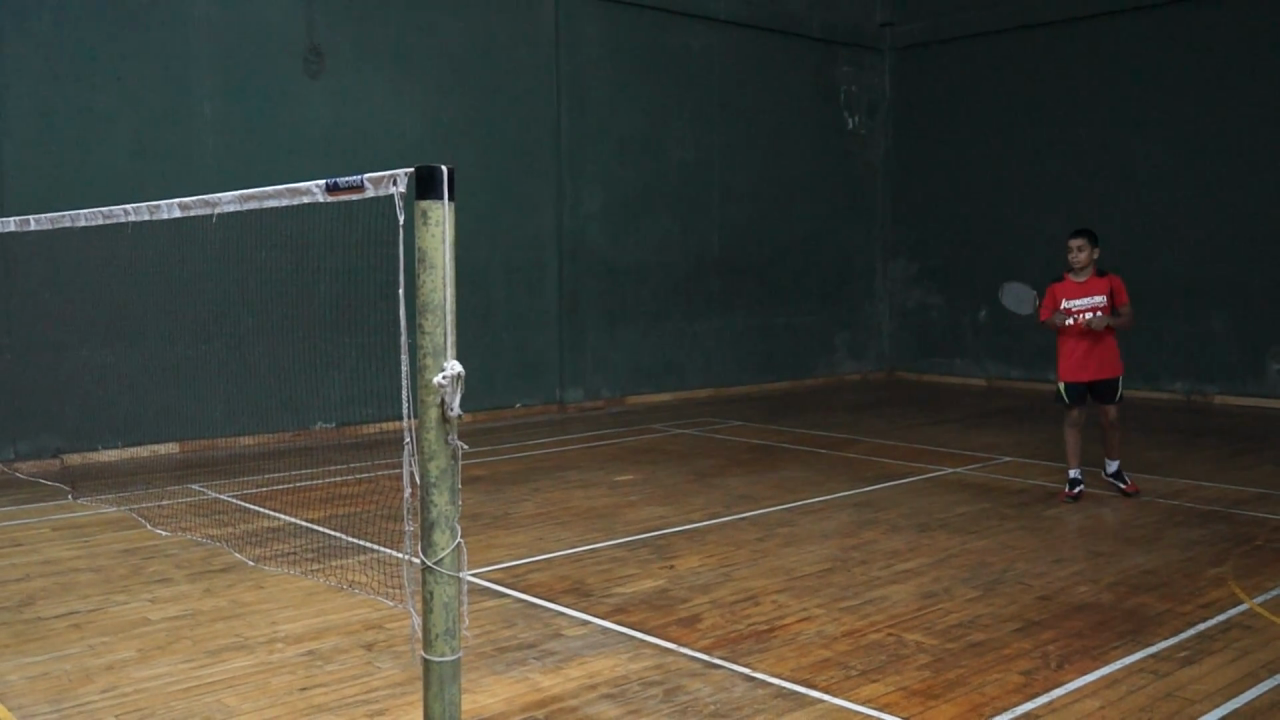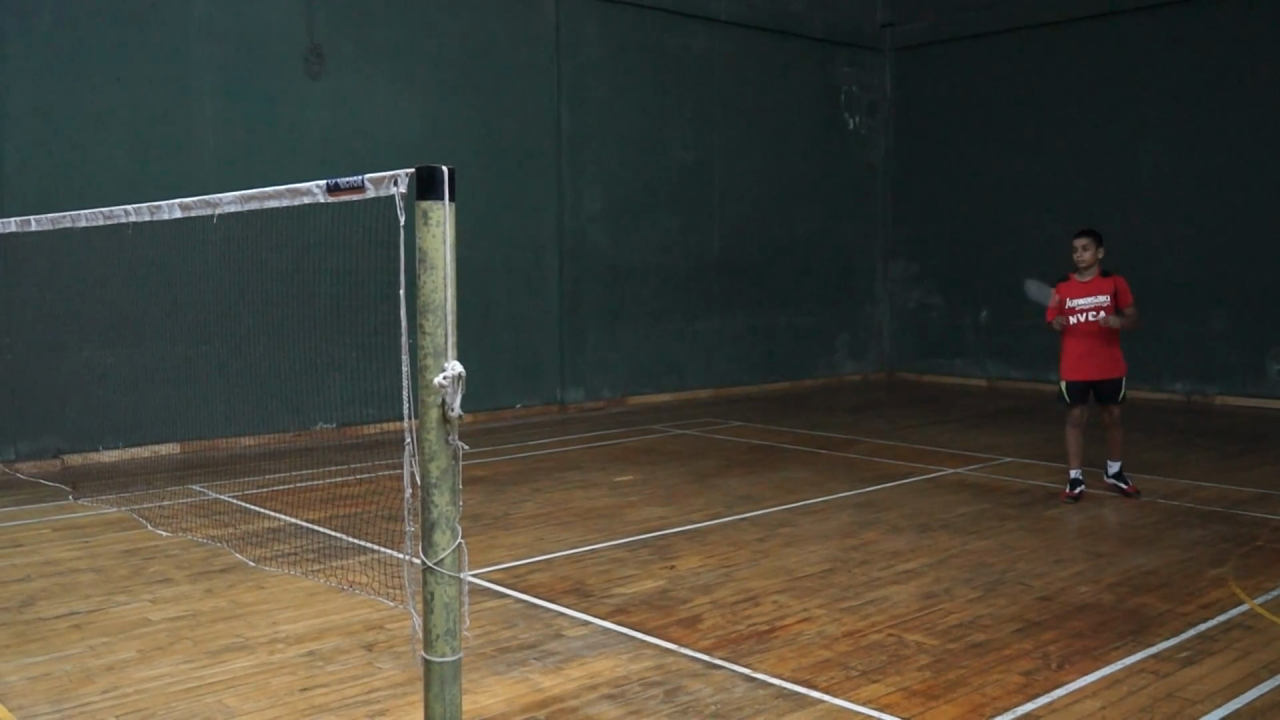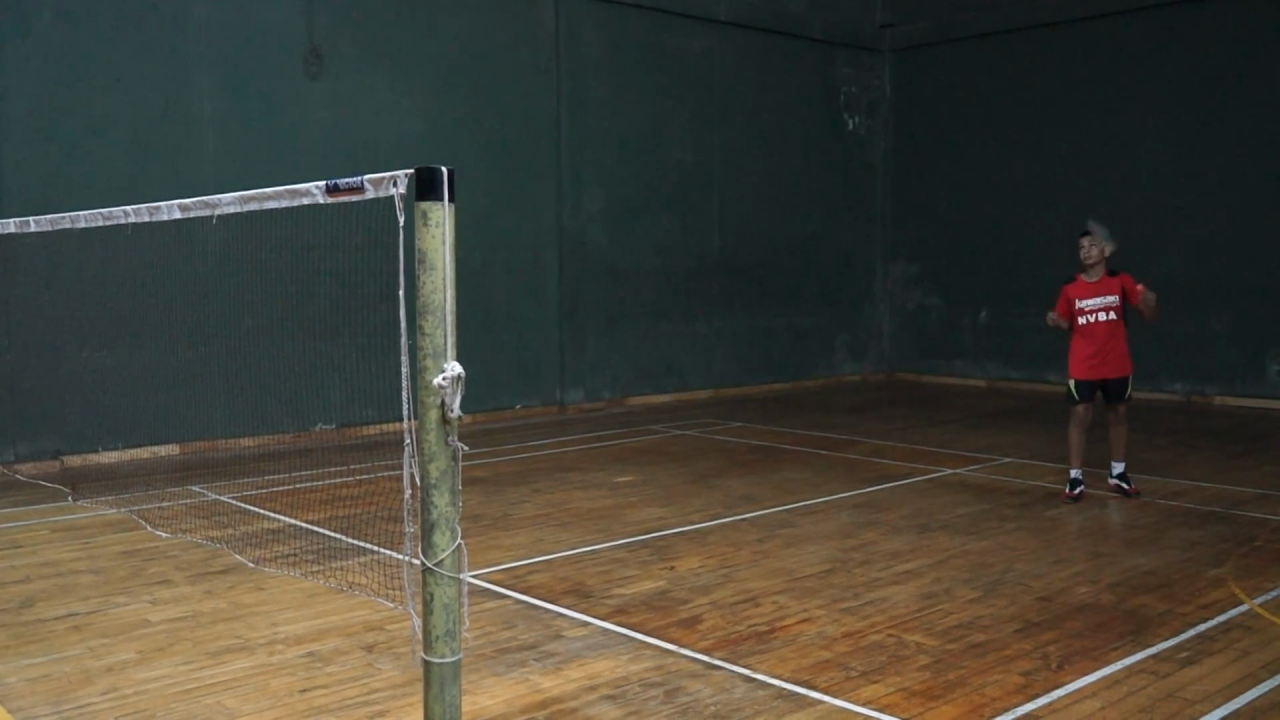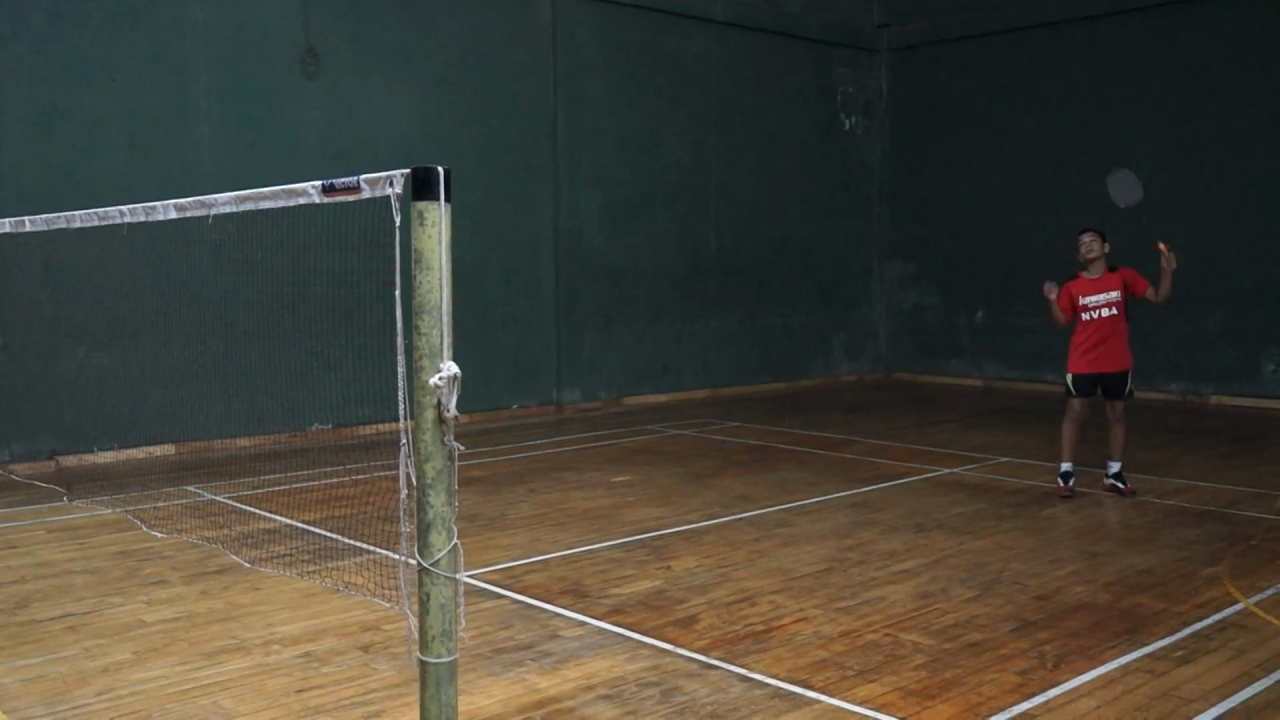
dt=0.2s
person 1, frame 1
left shoulder: (1111, 282)
right shoulder: (1057, 287)
left elbow: (1127, 318)
right elbow: (1046, 319)
left wrist: (1107, 320)
right wrist: (1055, 320)
left hip: (1106, 365)
right hip: (1071, 367)
left knee: (1111, 417)
right knee: (1074, 418)
left ankle: (1113, 469)
right ankle: (1074, 478)
person 1, frame 2
left shoulder: (1115, 283)
right shoulder: (1062, 287)
left elbow: (1133, 319)
right elbow: (1053, 320)
left wrist: (1119, 321)
right wrist: (1057, 323)
left hip: (1110, 365)
right hip: (1074, 367)
left knee: (1113, 417)
right knee: (1075, 418)
left ankle: (1114, 471)
right ankle: (1075, 478)
person 1, frame 3
left shoulder: (1122, 281)
right shoulder: (1070, 288)
left elbow: (1148, 314)
right elbow: (1065, 323)
left wrist: (1149, 304)
right wrist: (1056, 321)
left hip: (1117, 365)
right hip: (1082, 366)
left knee: (1118, 416)
right knee: (1079, 417)
left ankle: (1117, 473)
right ankle: (1075, 478)
person 1, frame 4
left shoulder: (1123, 276)
right shoulder: (1072, 285)
left elbow: (1158, 297)
right elbow: (1063, 321)
left wrist: (1166, 271)
right wrist: (1053, 301)
left hip: (1117, 361)
right hip: (1082, 361)
left knee: (1116, 414)
right knee: (1074, 412)
left ankle: (1114, 473)
right ankle: (1066, 472)
